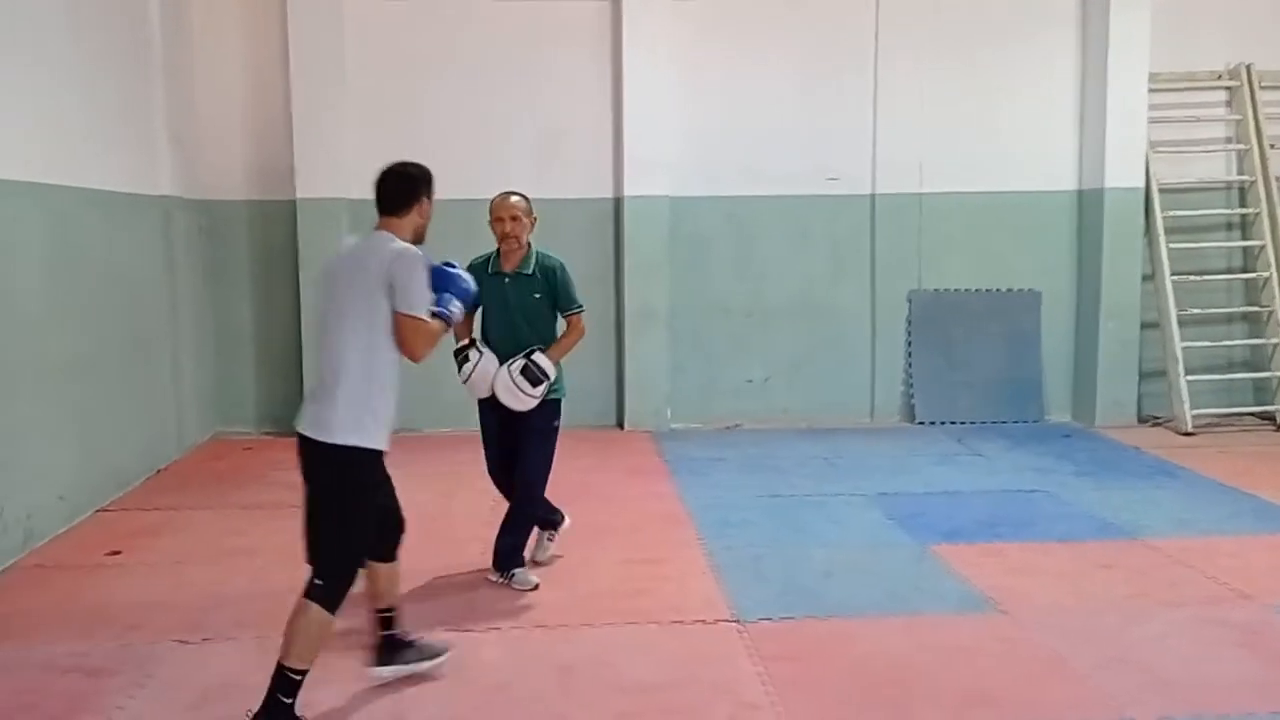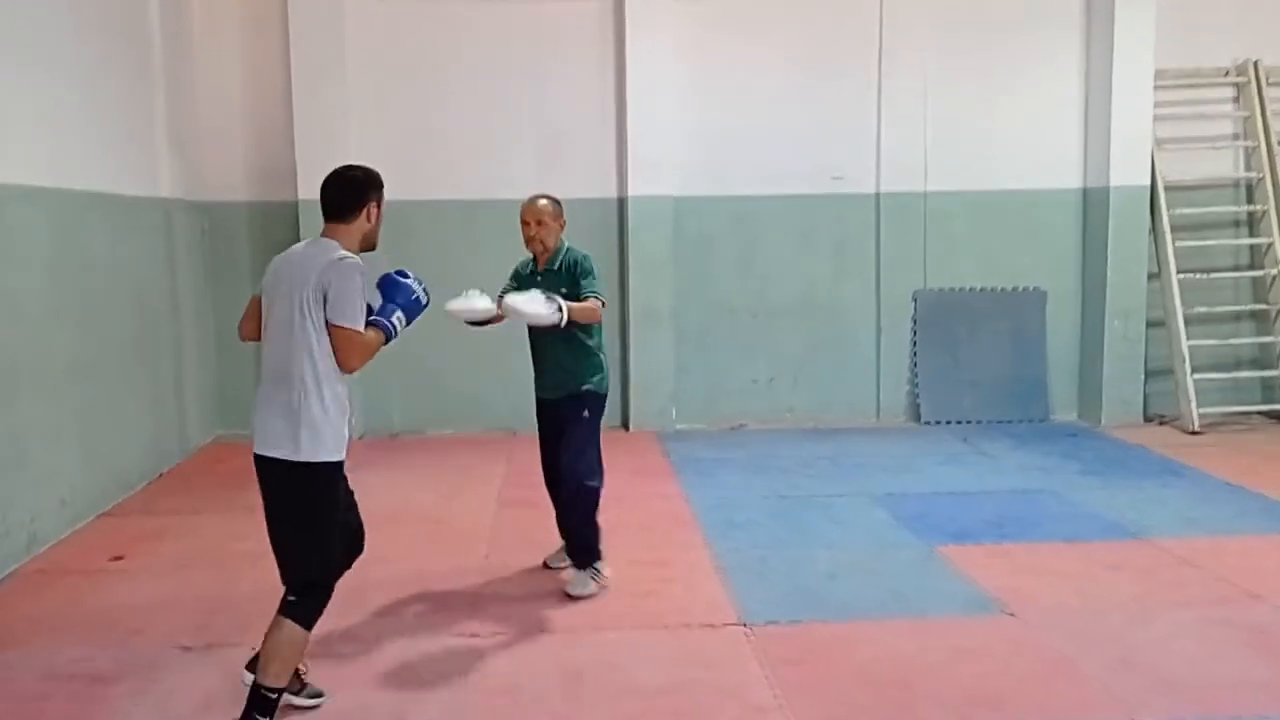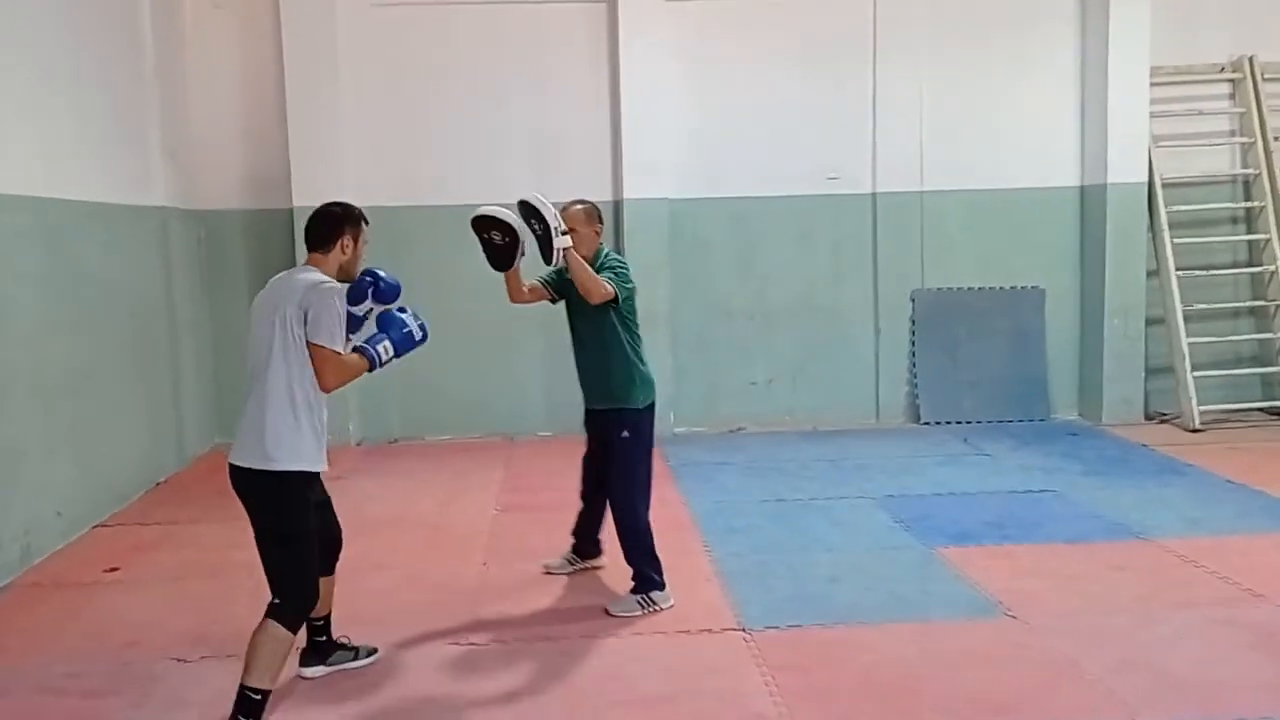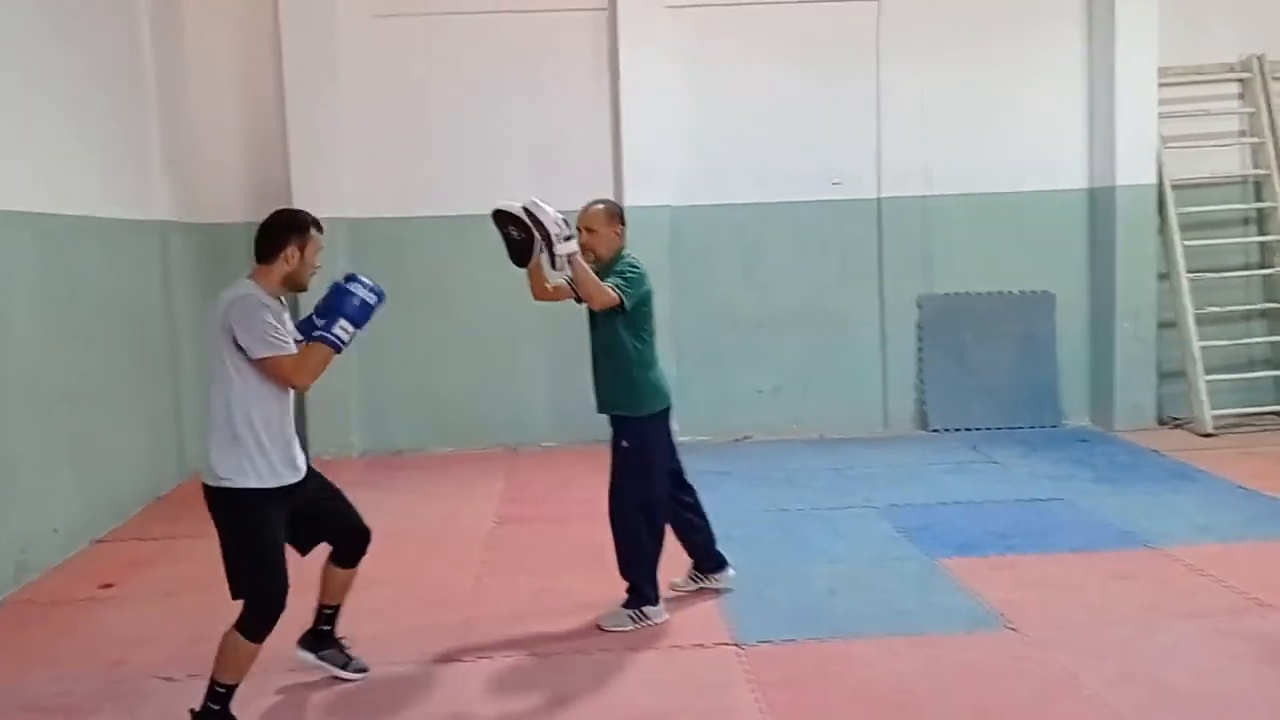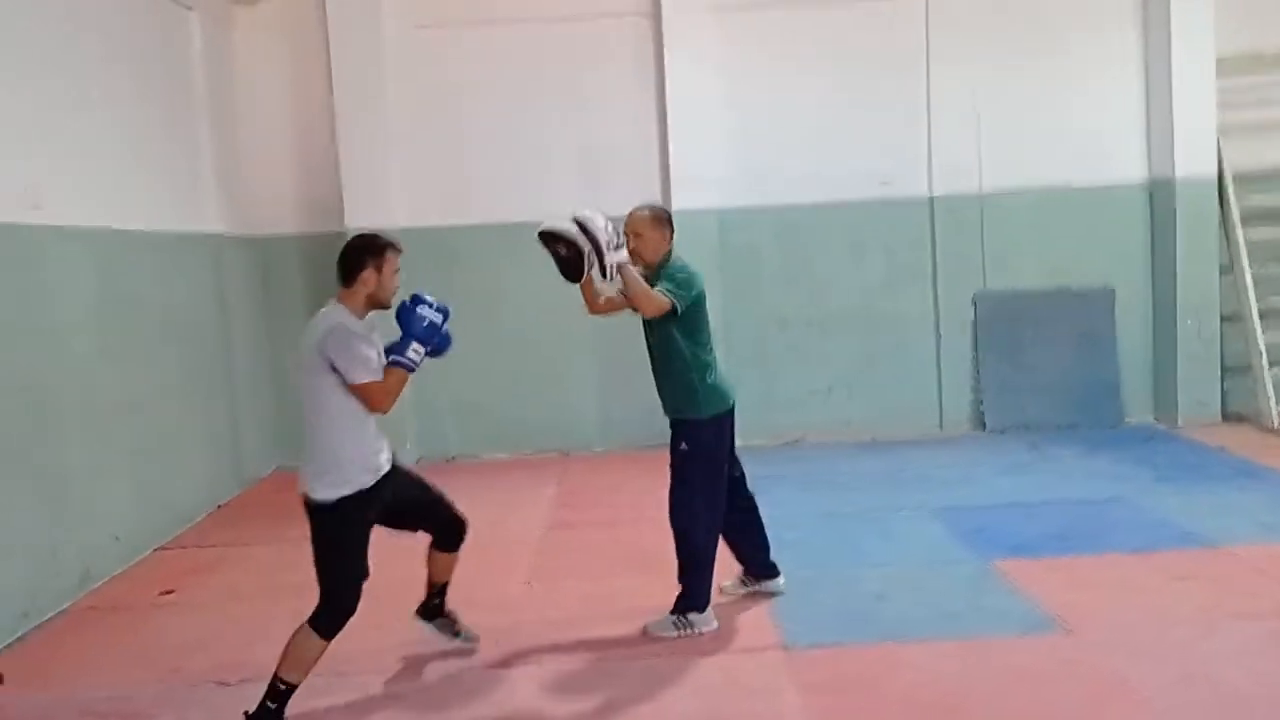
dt=0.4s
person 1, frame 1
left shoulder: (347, 256)
right shoulder: (404, 259)
right elbow: (416, 346)
right wrist: (451, 306)
left hip: (329, 431)
right hip: (349, 439)
left knee: (384, 530)
right knee: (333, 575)
left ankle: (391, 644)
person 1, frame 2
left shoulder: (287, 262)
right shoulder: (341, 267)
left elbow: (248, 329)
right elbow: (351, 356)
right wrist: (395, 313)
left hip: (279, 442)
right hip: (307, 449)
left knee: (344, 543)
right knee: (310, 585)
left ankle: (273, 662)
person 1, frame 3
left shoulder: (281, 287)
right shoulder: (322, 290)
right elbow: (331, 374)
left wrist: (359, 313)
right wrist: (386, 342)
left hip: (278, 459)
right hip: (278, 466)
left knee: (325, 544)
right knee: (291, 596)
left ankle: (320, 645)
person 1, frame 4
left shoulder: (269, 303)
right shoulder: (245, 304)
left elbow: (291, 365)
right elbow: (296, 376)
left wrist: (321, 321)
right wrist: (343, 320)
left hip: (288, 468)
right hip: (244, 483)
left knee: (352, 537)
right knee: (265, 604)
left ankle: (321, 637)
person 1, frame 5
left shoulder: (360, 320)
right shoulder: (335, 330)
left elbow: (384, 367)
right elbow: (382, 398)
left wrist: (421, 331)
right wrist: (415, 344)
left hip: (378, 471)
right hip: (338, 491)
left knee: (450, 526)
right knee: (337, 608)
left ankle: (435, 608)
person 2, frame 1
left shoulder: (552, 268)
right shoulder: (478, 269)
left elbow: (577, 326)
right elbow: (465, 318)
left wrist: (545, 362)
right wrist: (465, 347)
left hip: (541, 391)
right hip: (495, 389)
left knee: (530, 475)
right knee: (503, 471)
left ankle: (508, 562)
right ankle: (550, 520)
person 2, frame 2
left shoulder: (579, 262)
right shoulder: (526, 270)
left elbow: (594, 311)
right elbow: (498, 307)
left wrist: (562, 309)
left hip: (584, 385)
right hip: (547, 388)
left knee: (578, 470)
right knee: (554, 472)
left ankle: (590, 561)
right ankle: (575, 544)
person 2, frame 3
left shoulder: (614, 268)
right shoulder: (569, 273)
left elbow: (597, 294)
right elbow: (521, 295)
left wrist: (565, 251)
left hip: (629, 399)
right hip: (600, 399)
left knee: (628, 490)
right knee: (596, 480)
left ankle: (652, 587)
right ankle: (584, 550)
person 2, frame 4
left shoulder: (631, 272)
right shoulder: (595, 273)
left elbow: (600, 300)
right elbow: (543, 292)
left wrist: (570, 253)
right wrist: (532, 256)
left hip: (641, 406)
right hip: (637, 404)
left knee: (630, 501)
right knee: (669, 487)
left ankle: (645, 602)
right ankle: (711, 566)
person 2, frame 5
left shoulder: (680, 275)
right shoulder: (650, 278)
left elbow: (648, 309)
right elbow: (598, 306)
left wrist: (619, 264)
right wrist: (582, 270)
left hip: (701, 409)
right hip: (707, 405)
left knee: (691, 506)
right knee: (729, 490)
left ankle: (694, 610)
right ankle: (761, 571)
